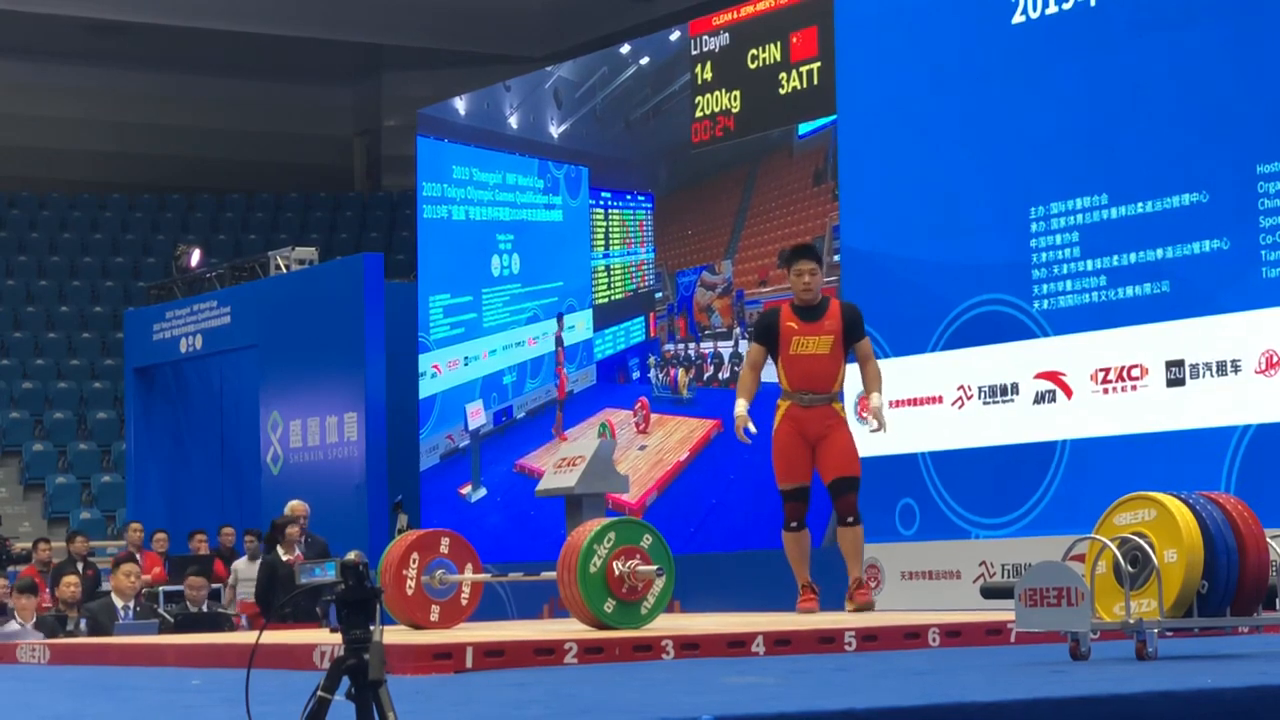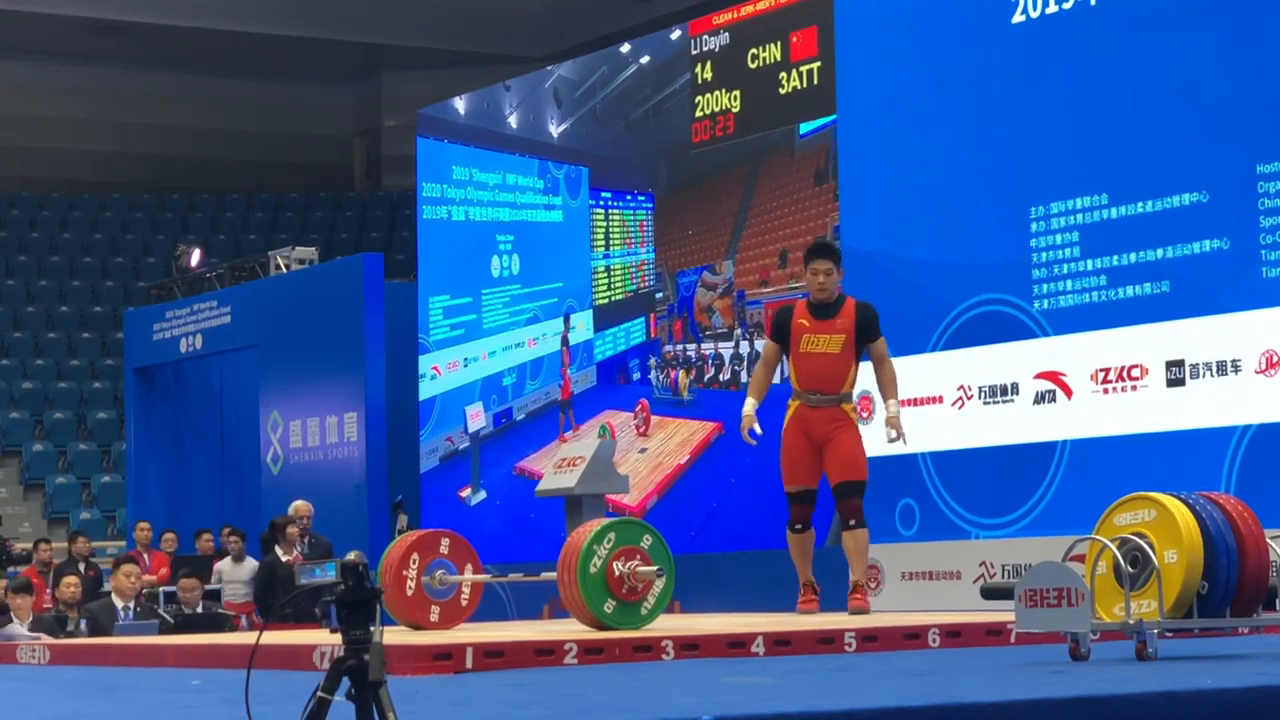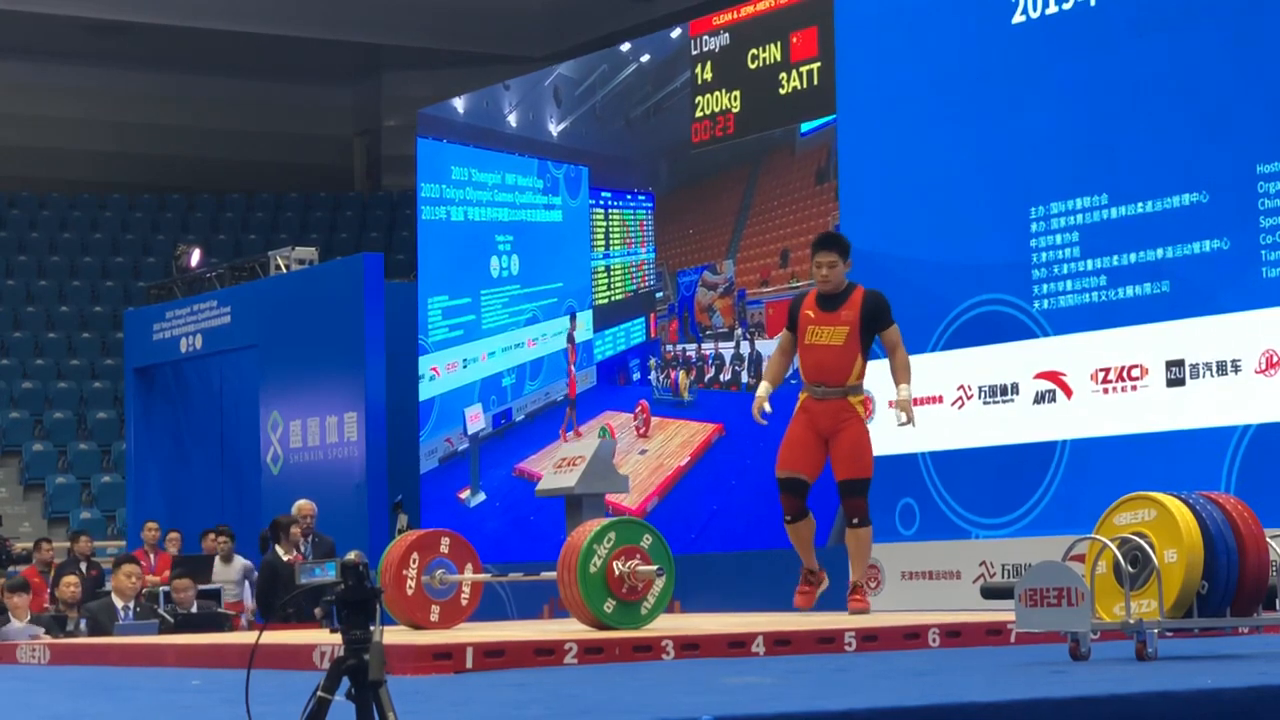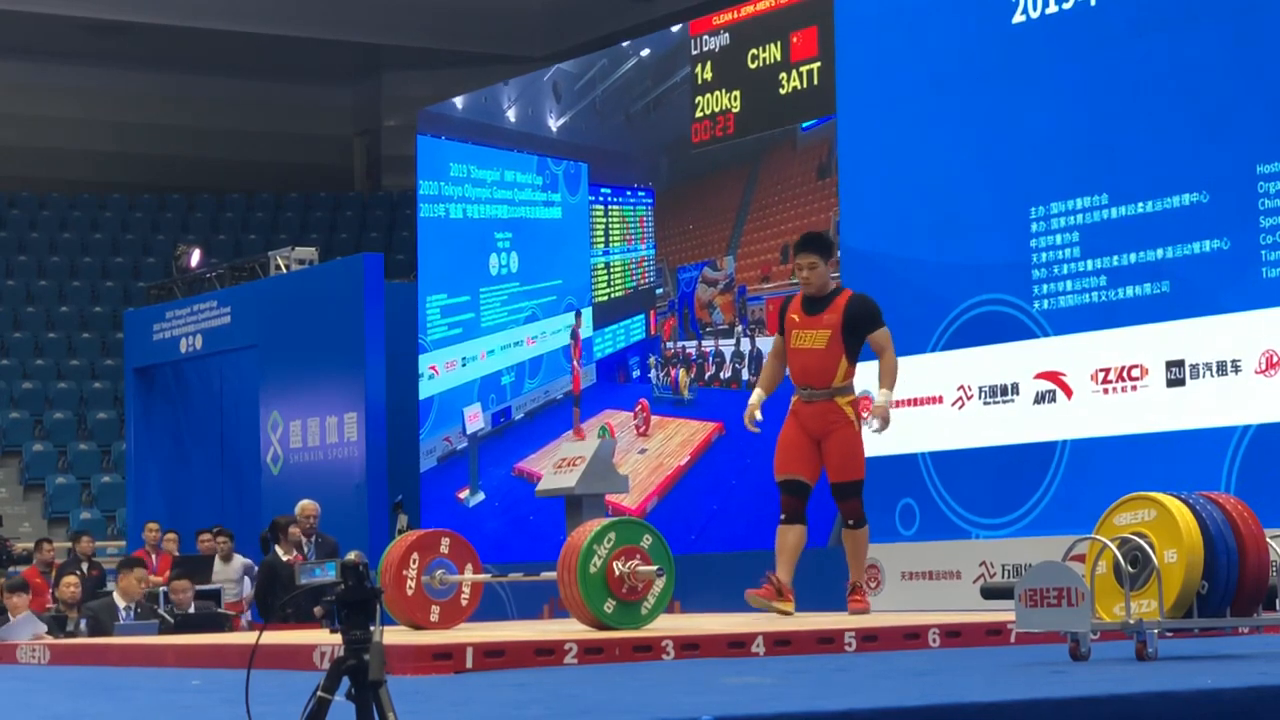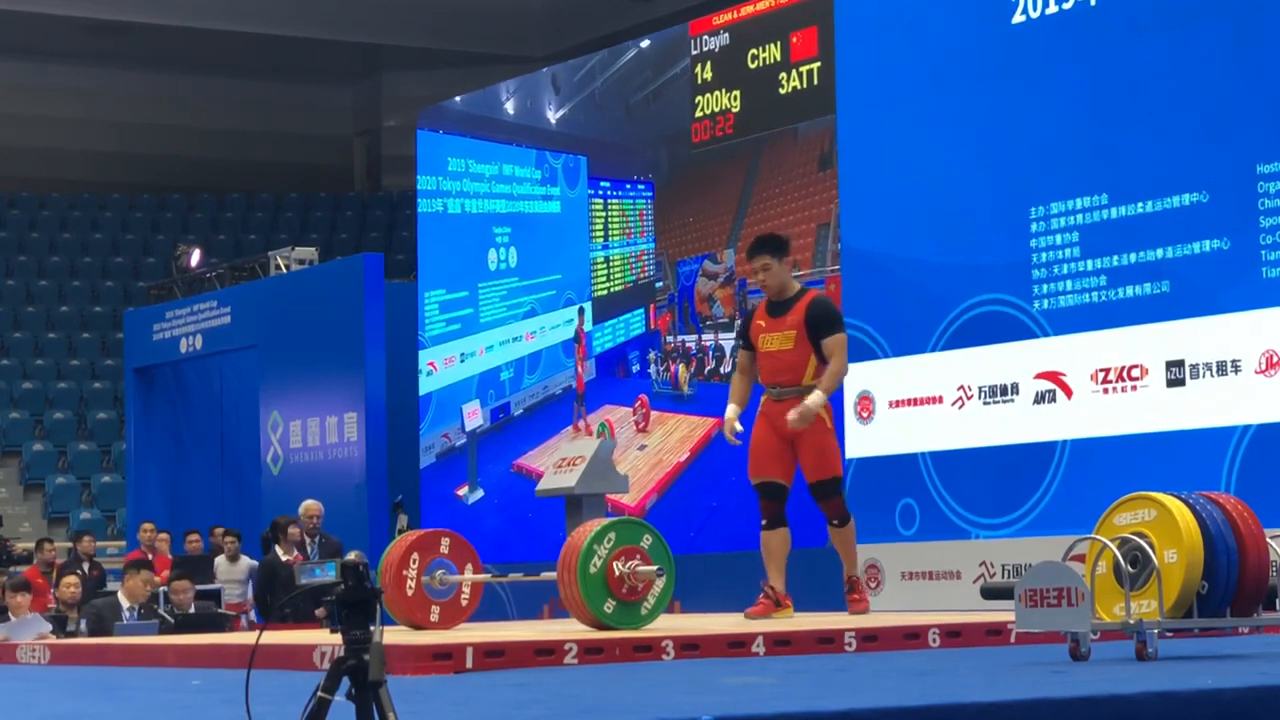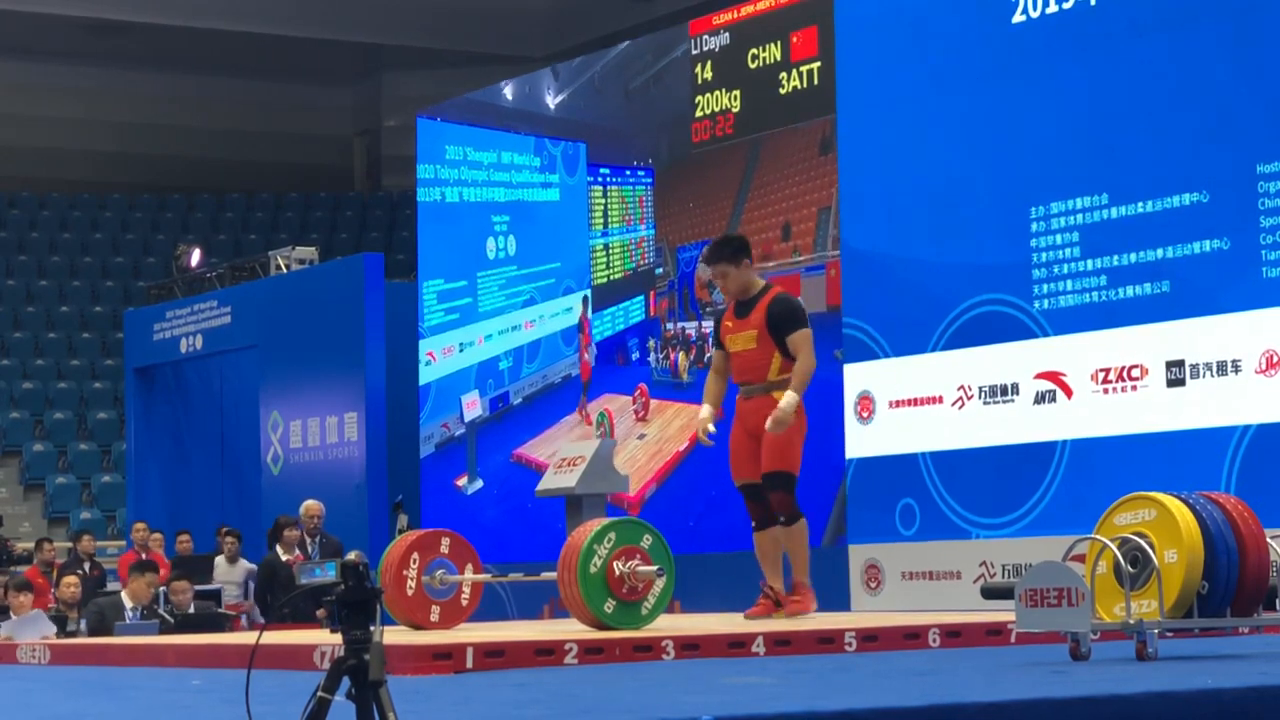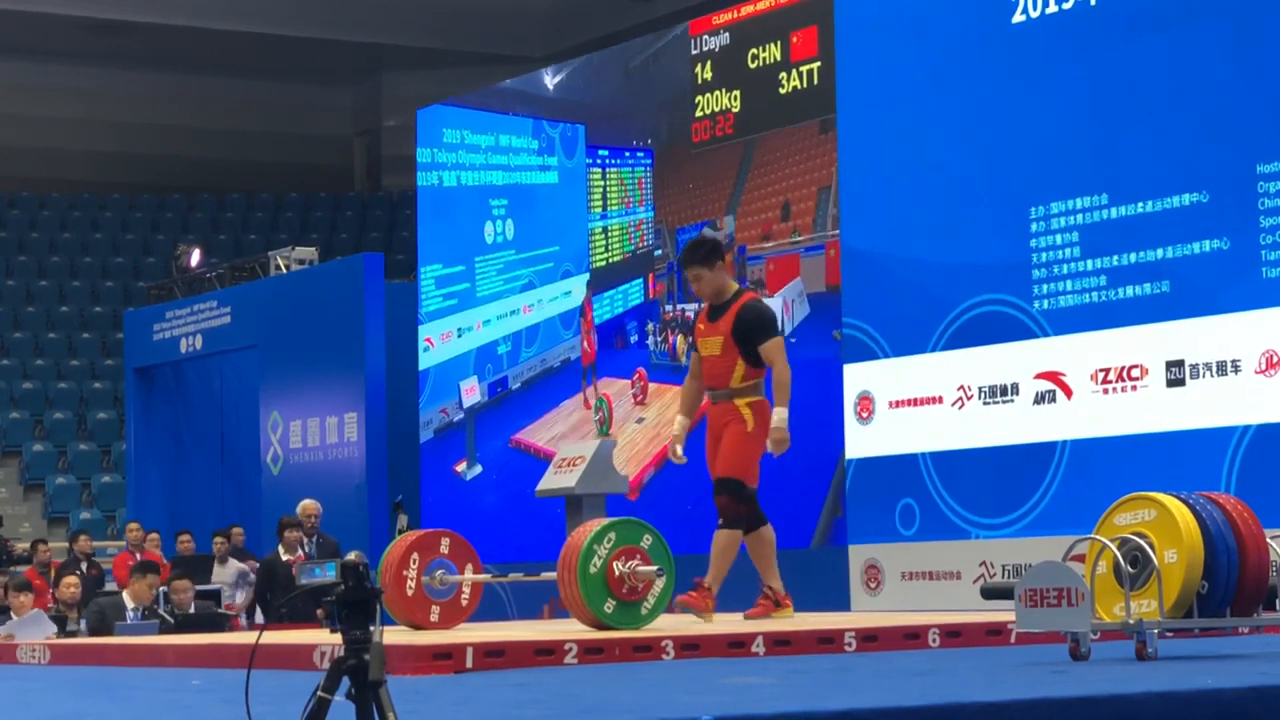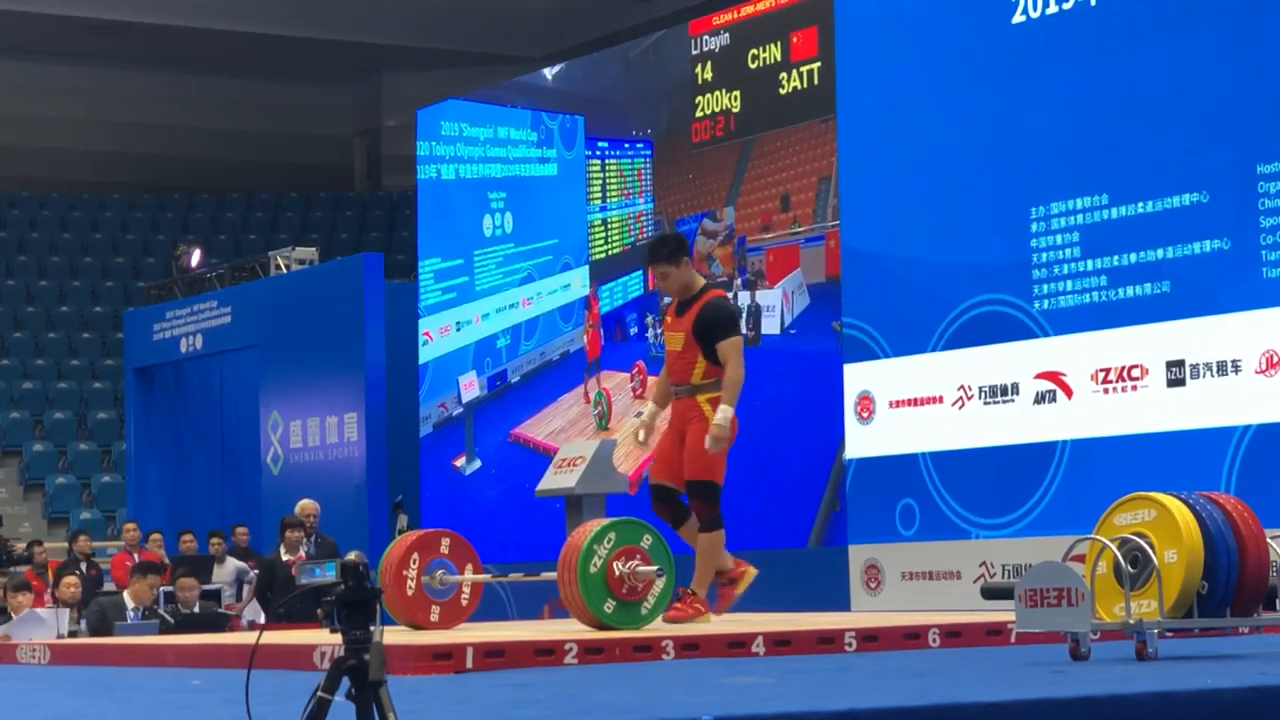
dt=0.3s
person 1, frame 1
left shoulder: (846, 314)
right shoulder: (772, 319)
left elbow: (867, 360)
right elbow: (752, 366)
left wrist: (875, 400)
right wrist: (741, 408)
left hip: (831, 417)
right hip: (790, 419)
left knee: (847, 500)
right knee: (795, 507)
left ankle: (858, 583)
right ankle: (806, 588)
person 1, frame 2
left shoulder: (861, 314)
right shoulder: (787, 316)
left elbow: (882, 362)
right elbow: (766, 364)
left wrist: (892, 408)
right wrist: (750, 407)
left hip: (841, 418)
right hip: (800, 417)
left knee: (850, 503)
right knee: (799, 507)
left ankle: (857, 588)
right ankle: (808, 585)
person 1, frame 3
left shoulder: (870, 302)
right shoulder: (801, 304)
left elbow: (895, 349)
right elbow: (784, 351)
left wrist: (903, 392)
right wrist: (764, 390)
left hip: (848, 410)
right hip: (808, 408)
left knee: (854, 500)
right knee: (790, 493)
left ankle: (857, 587)
right ankle: (811, 571)
person 1, frame 4
left shoulder: (856, 306)
right shoulder: (789, 308)
left elbow: (886, 352)
right elbow: (776, 357)
left wrist: (884, 396)
right wrist: (758, 396)
left hip: (839, 411)
right hip: (799, 411)
left knee: (849, 502)
right knee: (790, 500)
left ankle: (856, 587)
right ankle: (781, 587)
person 1, frame 5
left shoulder: (818, 307)
right shoulder: (753, 318)
left elbow: (838, 361)
right elbow: (744, 370)
left wrist: (815, 400)
right wrist: (732, 411)
left hip: (809, 410)
right hip: (769, 412)
left knee: (830, 500)
right knee: (769, 504)
left ankle: (853, 581)
right ankle: (776, 594)
person 1, frame 6
left shoulder: (781, 304)
right shoulder: (725, 316)
left elbow: (806, 358)
right elbow: (719, 371)
left wrist: (789, 403)
right wrist: (707, 410)
left hip: (778, 408)
right hip: (745, 411)
left knee: (780, 497)
right knee: (756, 504)
left ankle: (802, 584)
right ankle: (777, 594)
person 1, frame 7
left shoulder: (752, 311)
right shoulder: (702, 318)
left elbow: (779, 366)
right elbow: (695, 377)
left wrist: (780, 419)
right wrist: (681, 425)
left hip: (746, 414)
right hip: (716, 415)
left knee: (728, 503)
right knee: (745, 508)
left ankle: (706, 592)
right ankle: (776, 594)
person 1, frame 8
left shoulder: (717, 307)
right shoulder: (675, 309)
left elbow: (735, 366)
left wrist: (723, 416)
right wrist: (651, 412)
left hip: (707, 411)
right hip: (680, 410)
left knee: (704, 502)
right knee: (662, 498)
left ankle: (697, 595)
right ankle: (731, 569)
